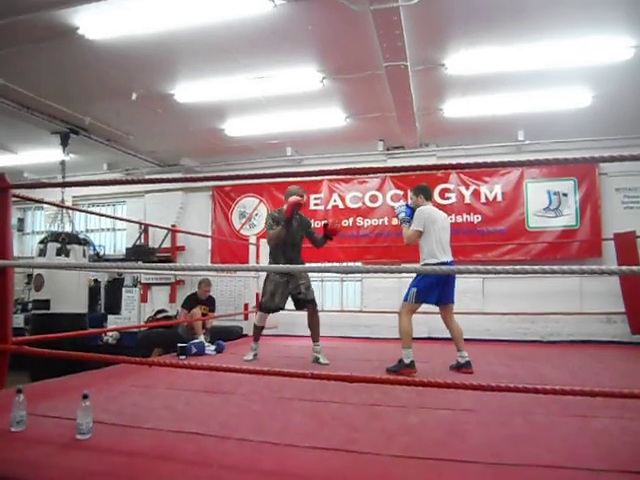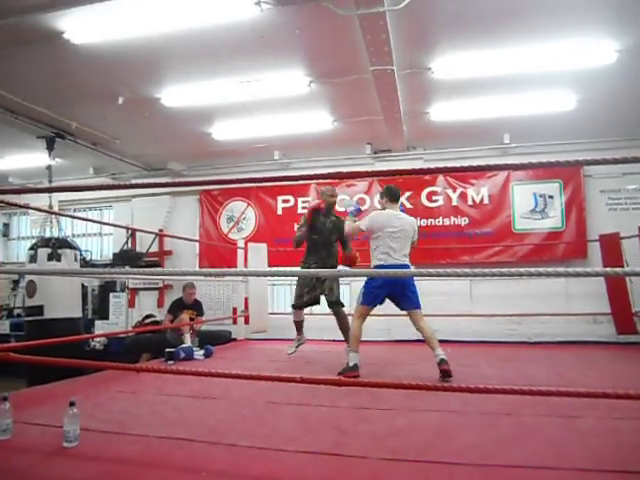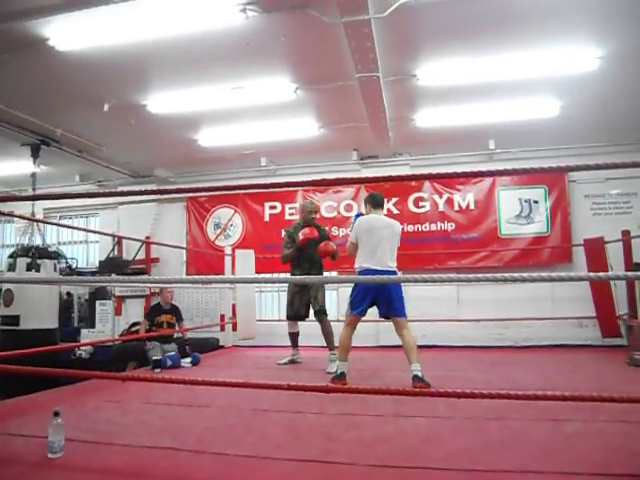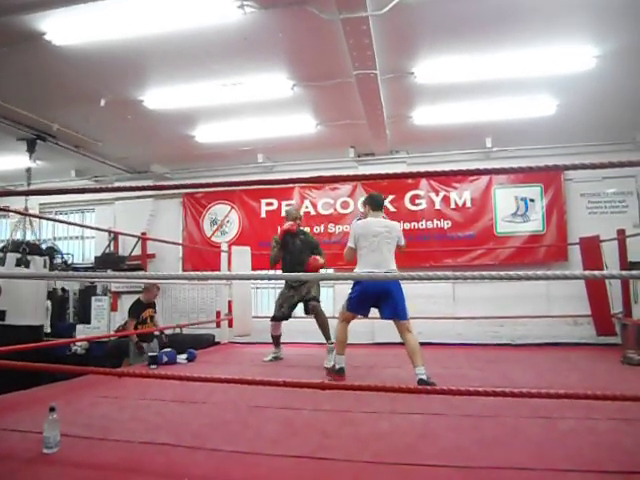
dt=0.7s
person 1, frame 1
left shoulder: (422, 211)
right shoulder: (443, 216)
left elbow: (409, 240)
left wrist: (404, 220)
right wrist: (411, 218)
left hip: (432, 268)
right hip: (447, 267)
left knee: (405, 312)
right knee: (448, 317)
left ankle: (407, 361)
right ankle: (464, 361)
person 1, frame 2
left shoulder: (377, 216)
right shoulder: (411, 221)
left elbow: (349, 231)
left hip: (381, 272)
right hip: (403, 273)
left knee: (358, 317)
right knee: (419, 320)
left ankle: (353, 365)
right ankle: (441, 360)
person 1, frame 3
left shoulder: (361, 221)
right shoulder: (396, 225)
left elbow: (350, 251)
left hip: (366, 277)
right hip: (389, 277)
left knee: (349, 325)
right knee: (403, 327)
left ankle: (341, 373)
right ankle: (417, 375)
person 1, frame 4
left shoulder: (358, 226)
right shoulder: (395, 227)
left elbow: (348, 256)
left hip: (365, 281)
right hip: (389, 282)
left knee: (343, 321)
right knee: (406, 330)
left ankle: (338, 368)
right ankle: (422, 377)
person 2, frame 1
left shoulder: (303, 220)
right shoulder: (274, 216)
left elbow: (317, 243)
right elbow: (272, 241)
left wrist: (327, 236)
right wrist: (286, 222)
left hip: (297, 270)
right hip: (278, 271)
left knee: (312, 307)
right knee: (264, 310)
left ankle: (317, 351)
right ankle: (254, 348)
person 2, frame 2
left shoulder: (338, 222)
right shoulder: (309, 218)
left elbow: (346, 245)
right elbow: (297, 243)
left wrist: (350, 254)
right wrist: (310, 222)
left hip: (328, 271)
right hip: (309, 270)
left knee: (336, 308)
right knee: (297, 306)
right ankle: (300, 338)
person 2, frame 3
left shoulder: (321, 231)
right shoulder: (291, 232)
left elbow: (335, 257)
right elbow: (284, 259)
left wrist: (332, 251)
right wrist: (298, 246)
left knee: (321, 316)
right knee: (291, 318)
left ankle: (333, 357)
right ankle: (295, 354)
person 2, frame 4
left shoulder: (309, 238)
right shoulder: (280, 239)
left elbow: (321, 257)
right elbow: (273, 262)
left wrist: (320, 262)
right wrist: (281, 242)
left hip: (309, 282)
right hip: (291, 284)
left knee: (314, 307)
right knee: (276, 319)
left ankle: (330, 347)
right ankle: (277, 351)
